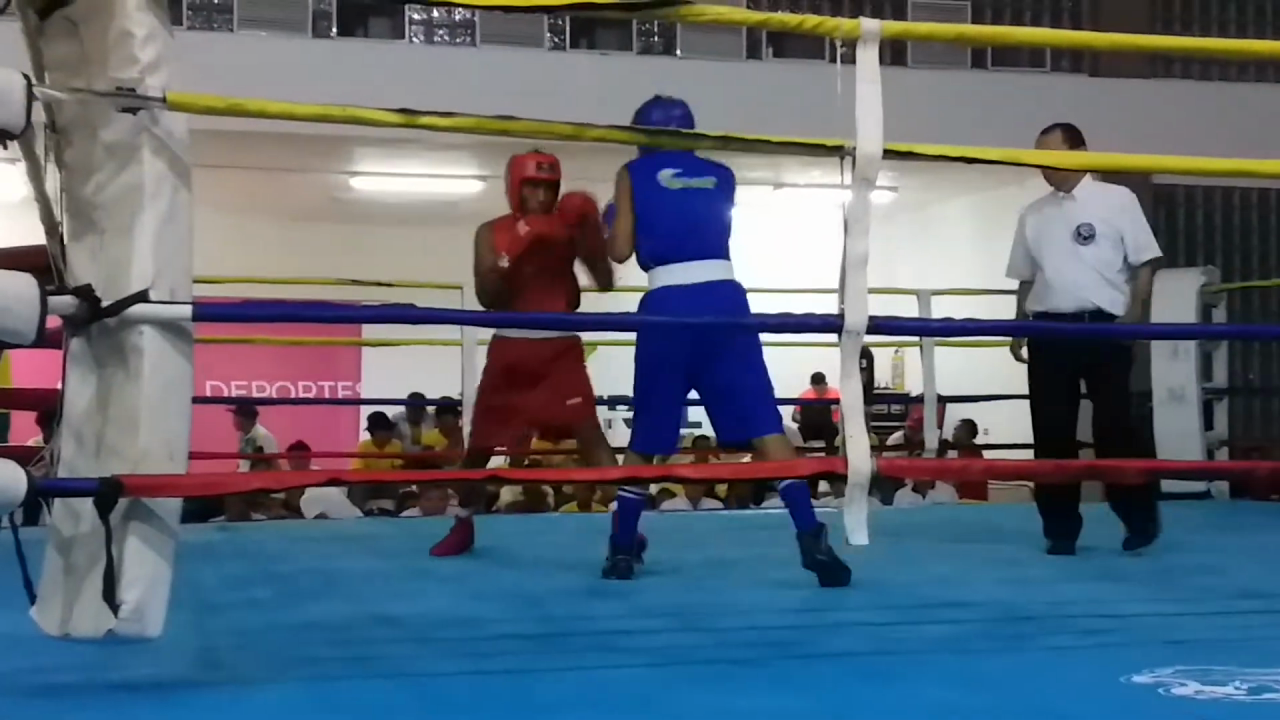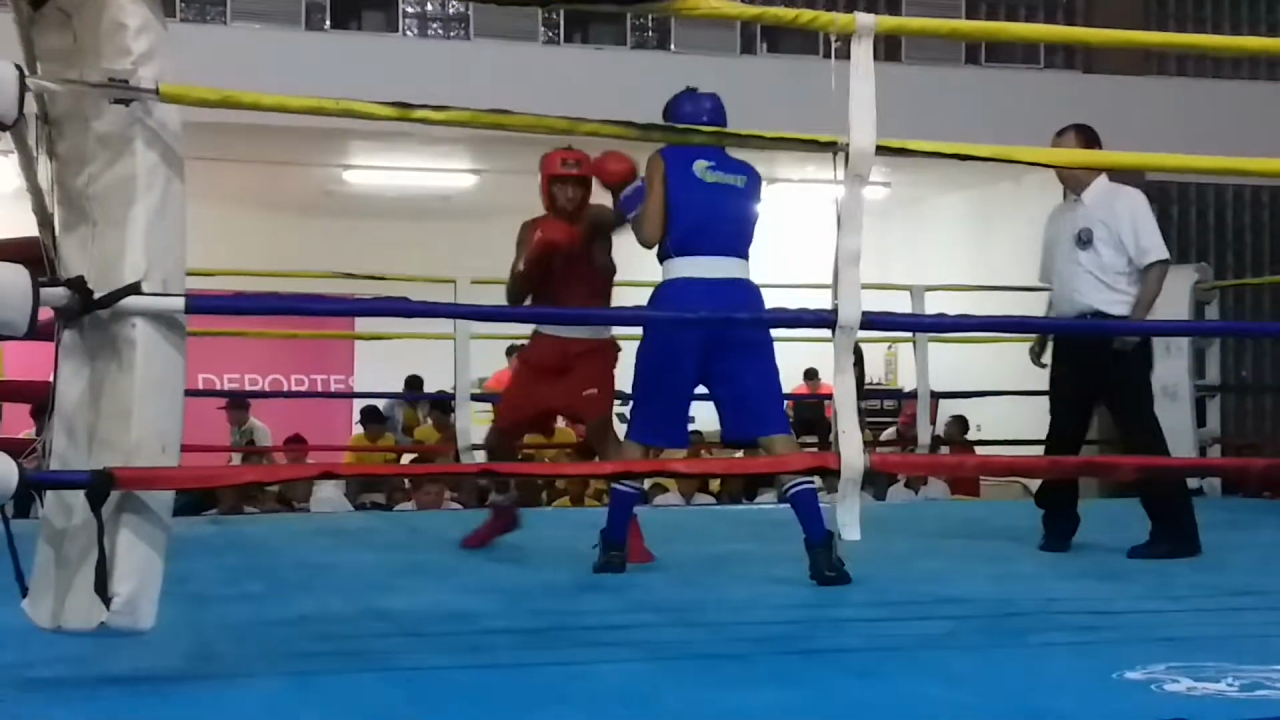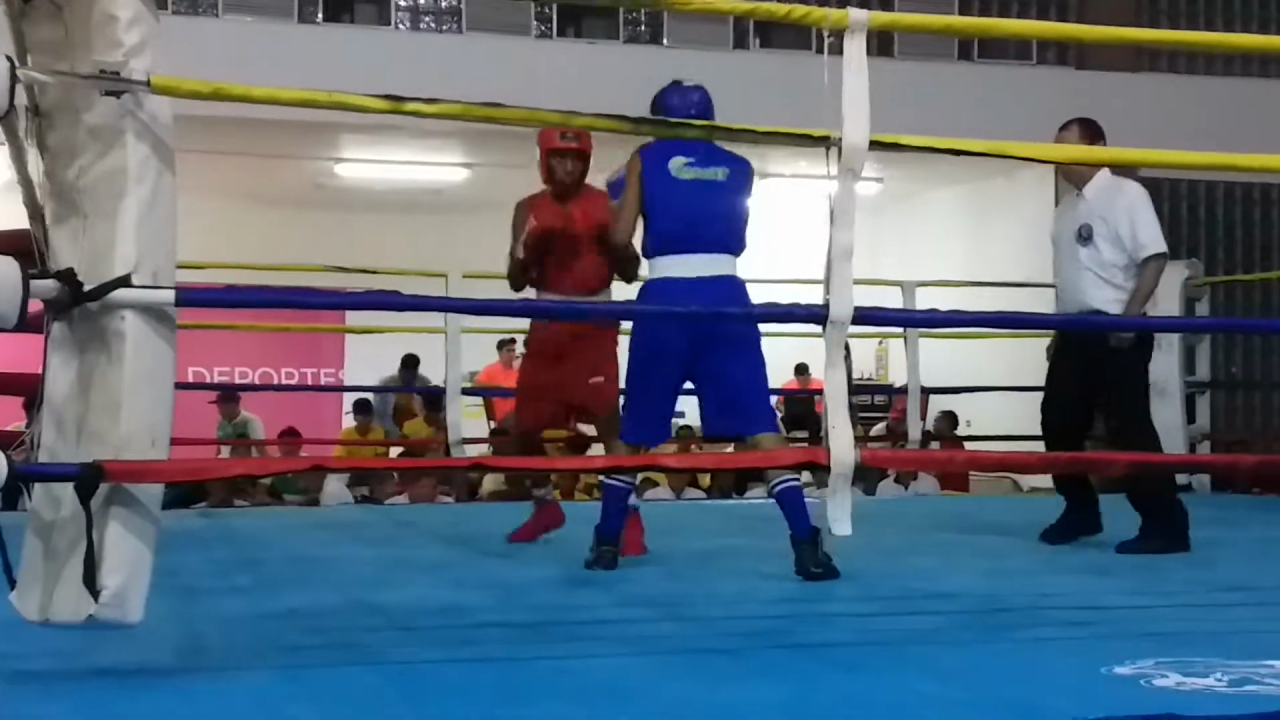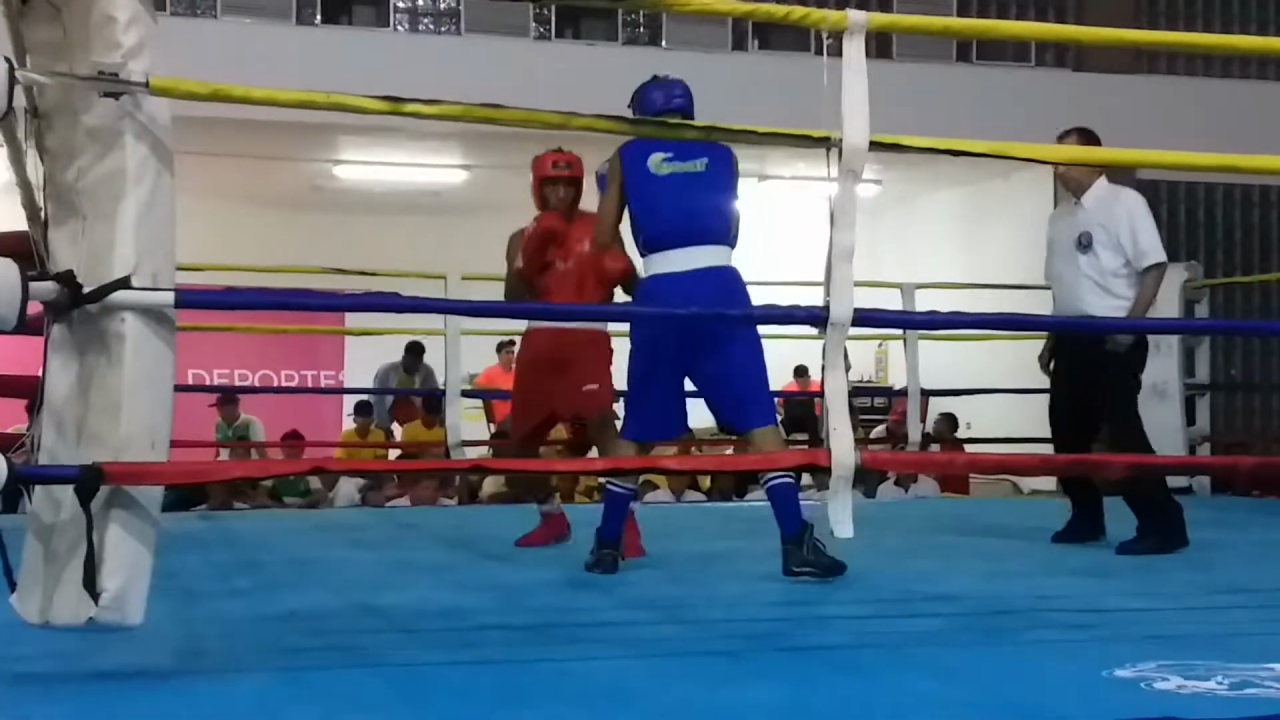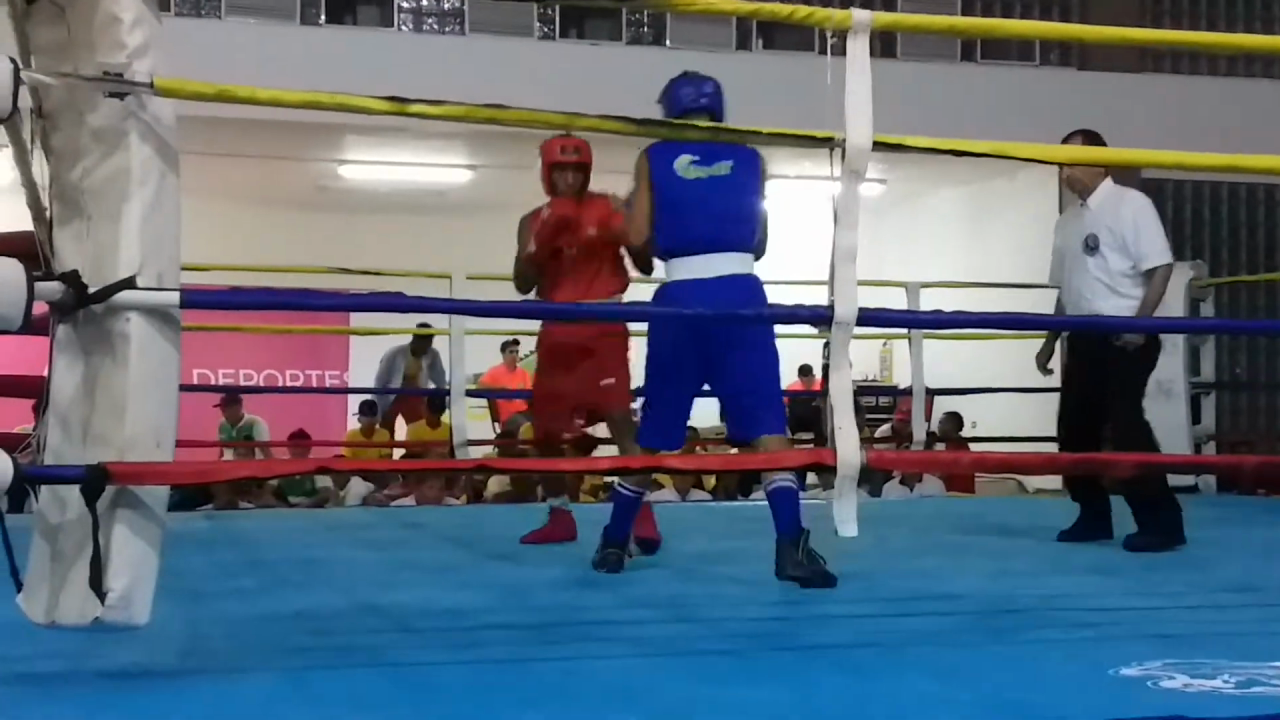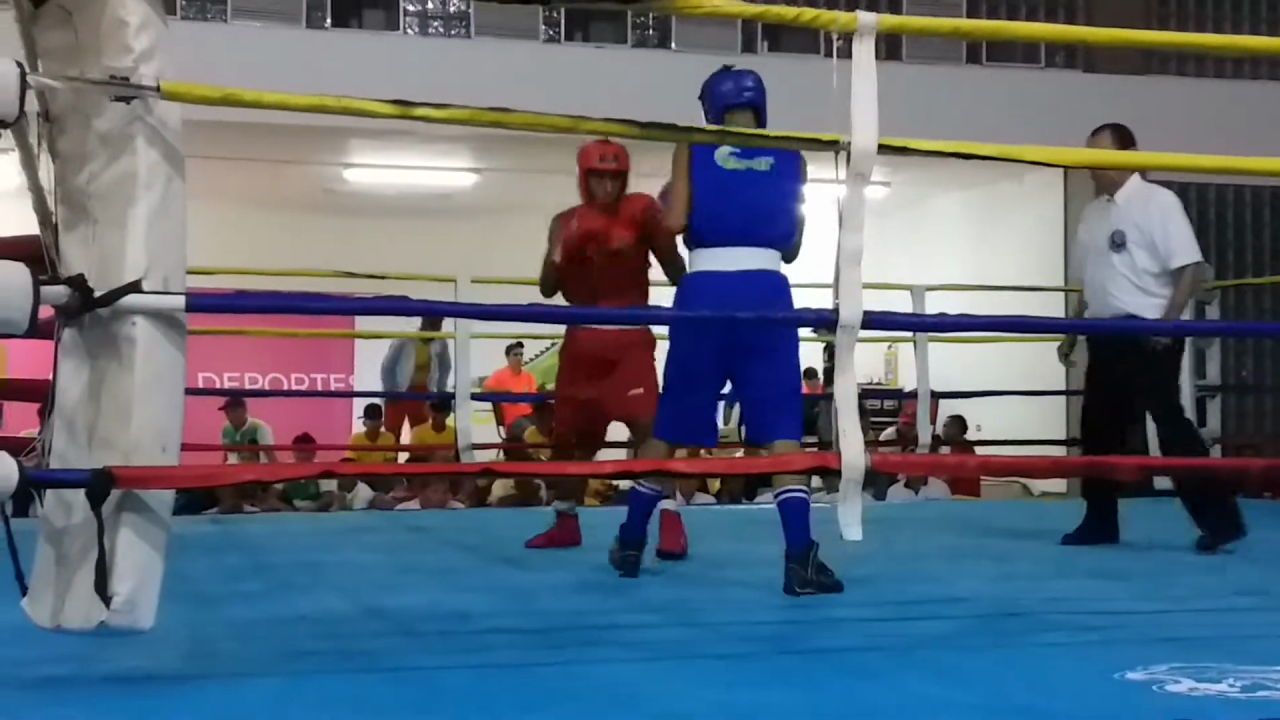
dt=0.2s
person 1, frame 1
left shoulder: (633, 174)
right shoulder: (722, 177)
left elbow: (621, 251)
left wrist: (619, 223)
left hip: (667, 306)
right hip: (723, 300)
left knee: (647, 437)
right knee: (764, 426)
left ankle: (622, 550)
right ankle: (812, 539)
person 1, frame 2
left shoulder: (664, 161)
right shoulder: (748, 176)
left elbow: (650, 236)
left wrist: (634, 211)
left hip: (679, 298)
right hip: (737, 297)
left knee: (645, 429)
right knee: (772, 427)
left ankle: (613, 545)
right ankle: (820, 546)
person 1, frame 3
left shoulder: (645, 158)
right shoulder: (739, 168)
left elbow: (620, 238)
left wrist: (623, 197)
left hip: (664, 297)
right hip: (723, 296)
left knee: (636, 426)
right knee: (759, 424)
left ankle: (606, 541)
right ankle: (806, 543)
person 1, frame 4
left shoulder: (626, 157)
right shoulder: (722, 156)
left elbow: (604, 238)
left wrist: (612, 196)
left hip: (661, 295)
right hip: (719, 289)
left knee: (638, 428)
right knee: (758, 418)
left ankle: (607, 545)
right ankle: (796, 537)
person 1, frame 5
left shoulder: (654, 158)
right shoulder: (750, 161)
left elbow: (638, 239)
right elbow: (758, 243)
left wrist: (638, 209)
left hip: (680, 300)
right hip: (740, 296)
left knee: (654, 430)
right knee: (768, 427)
left ankle: (613, 544)
right ankle: (791, 545)
person 1, frame 6
left shoulder: (694, 148)
right shoulder: (790, 159)
left elbow: (673, 223)
right elbow: (791, 248)
left hip: (704, 293)
right hip: (765, 292)
left knee: (672, 425)
right knee: (783, 430)
left ankle: (631, 542)
right ankle: (800, 559)
person 2, frame 1
left shoulder: (1117, 199)
right shoulder: (1033, 215)
left elbow: (1144, 262)
right elbow: (1027, 279)
left wrist: (1134, 315)
left hip: (1105, 327)
right hip: (1051, 331)
left knee: (1114, 424)
right knee: (1052, 432)
left ankle: (1139, 516)
right ankle: (1060, 527)
person 2, frame 2
left shoulder: (1125, 200)
right shoulder: (1057, 217)
left elbow: (1156, 264)
left wrist: (1135, 320)
right wrist: (1043, 334)
left hip: (1118, 333)
right hip: (1072, 335)
left knee: (1138, 430)
right knee: (1063, 431)
left ankle: (1175, 530)
right ankle: (1058, 524)
person 2, frame 3
left shoulder: (1126, 194)
right shoulder: (1066, 209)
left elbow: (1154, 258)
left wrist: (1131, 315)
right wrist: (1058, 333)
left hip: (1118, 332)
right hip: (1077, 332)
left knee: (1129, 428)
right knee: (1058, 420)
left ankle: (1166, 527)
right ankle: (1081, 511)
person 2, frame 4
left shoulder: (1124, 203)
right shoulder: (1059, 217)
left elbow: (1154, 266)
left wrist: (1132, 324)
right wrist: (1051, 340)
left hip: (1112, 337)
right hip: (1073, 338)
left knee: (1122, 429)
right knee: (1067, 428)
left ankle: (1162, 524)
right ankle: (1088, 516)
person 2, frame 5
left shoulder: (1130, 204)
right shoulder: (1067, 219)
left elbow: (1160, 269)
left wrist: (1140, 324)
right wrist: (1050, 340)
left hip: (1123, 337)
right hip: (1085, 338)
left knee: (1126, 426)
right knee: (1075, 429)
left ankle: (1162, 521)
right ankle: (1094, 516)
person 2, frame 6
left shoulder: (1158, 201)
right shoulder: (1090, 213)
left elbow: (1189, 268)
left wrist: (1169, 323)
right wrist: (1072, 332)
left hip: (1149, 335)
right hip: (1106, 338)
left knee: (1170, 423)
right knee: (1098, 429)
left ankle: (1219, 517)
right ankle: (1100, 520)
person 3, frame 1
left shoulder: (571, 226)
right shoulder: (492, 233)
left elbow: (606, 282)
right elbow: (487, 297)
left wrist: (592, 230)
right wrist: (514, 253)
left hip: (560, 347)
right hip: (510, 349)
left knee: (587, 429)
right knee: (479, 446)
right ankle: (462, 528)
person 3, frame 2
left shoulder: (595, 221)
right shoulder: (531, 231)
left elbow: (623, 217)
right elbow: (515, 298)
right wrist: (530, 258)
left hip: (591, 345)
right hip: (545, 344)
left knee: (599, 427)
right knee: (500, 435)
left ankle: (627, 528)
right ankle: (502, 511)
person 3, frame 3
left shoulder: (603, 204)
right shoulder: (528, 210)
left elbow: (629, 271)
right elbow: (516, 282)
left wrist: (613, 239)
right wrist: (528, 242)
left hip: (592, 324)
right hip: (546, 325)
left knee: (606, 415)
right knee: (523, 428)
left ankle: (627, 518)
right ankle: (546, 507)
person 3, frame 4
left shoulder: (598, 228)
right shoulder: (523, 237)
left elbow: (633, 287)
right elbow: (514, 300)
left wrist: (623, 273)
right wrist: (527, 255)
left hip: (588, 338)
right hip: (540, 342)
left knee: (599, 421)
right knee: (520, 438)
left ankle: (624, 521)
right ankle: (553, 518)
person 3, frame 5
left shoulder: (609, 209)
right shoulder: (533, 222)
left elbow: (646, 267)
right elbow: (522, 285)
left wrist: (633, 239)
right wrist: (540, 240)
left hip: (604, 330)
right hip: (558, 332)
left knee: (618, 414)
right knee: (545, 432)
left ankle: (641, 511)
right ankle: (560, 517)
person 3, frame 6
left shoulder: (642, 211)
right shoulder: (564, 223)
left elbow: (677, 275)
right elbow: (547, 288)
left wrist: (659, 235)
right wrist: (565, 248)
left hip: (630, 336)
right hip: (583, 337)
left knee: (646, 422)
right knee: (564, 436)
left ankle: (670, 523)
right ankle: (566, 522)
